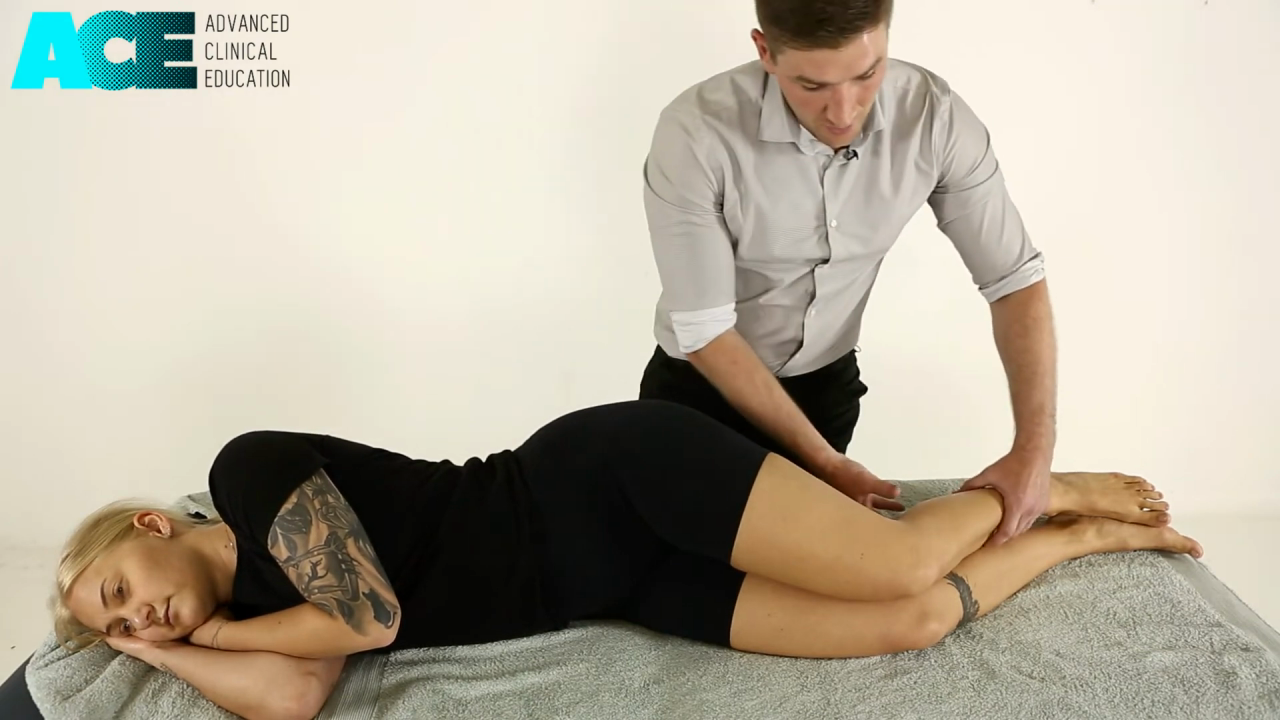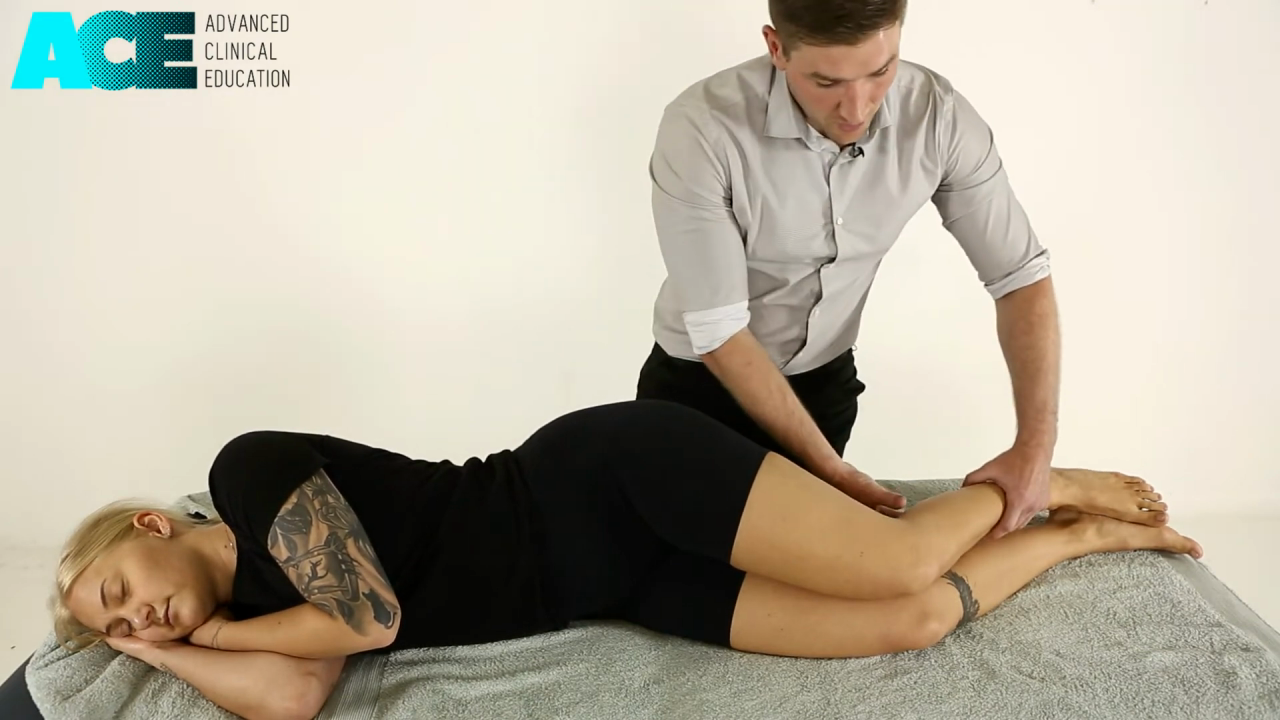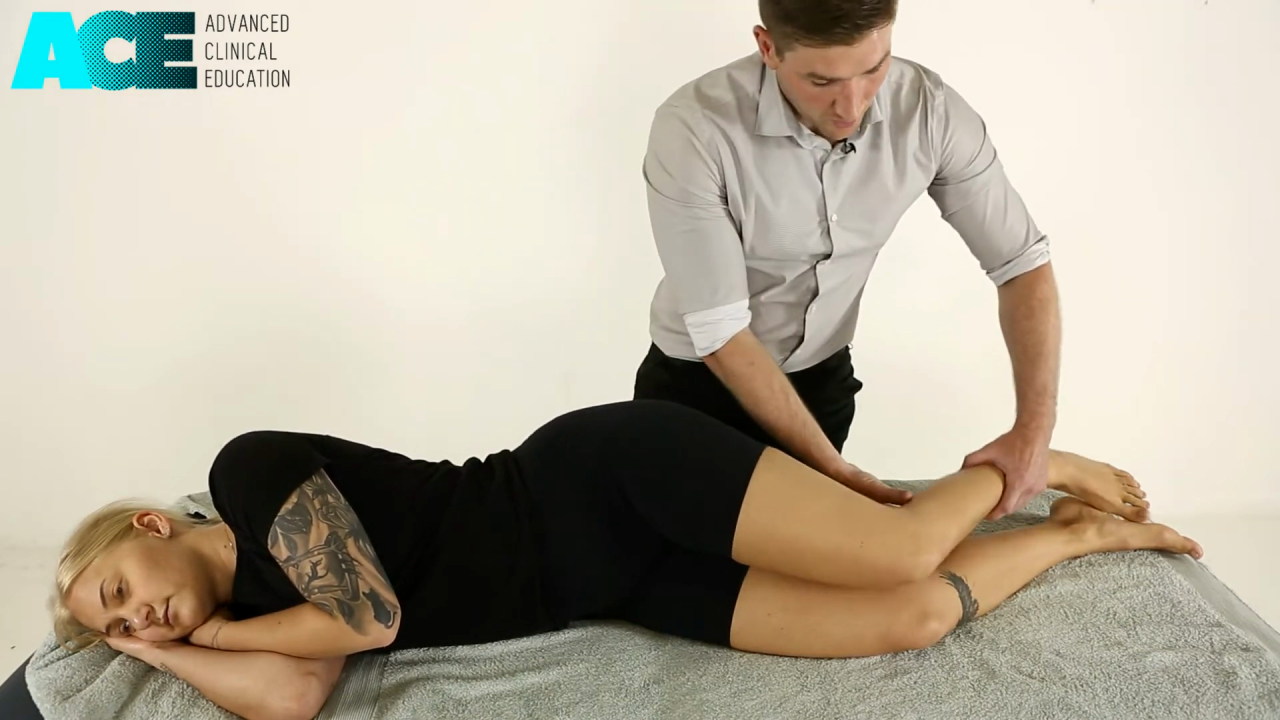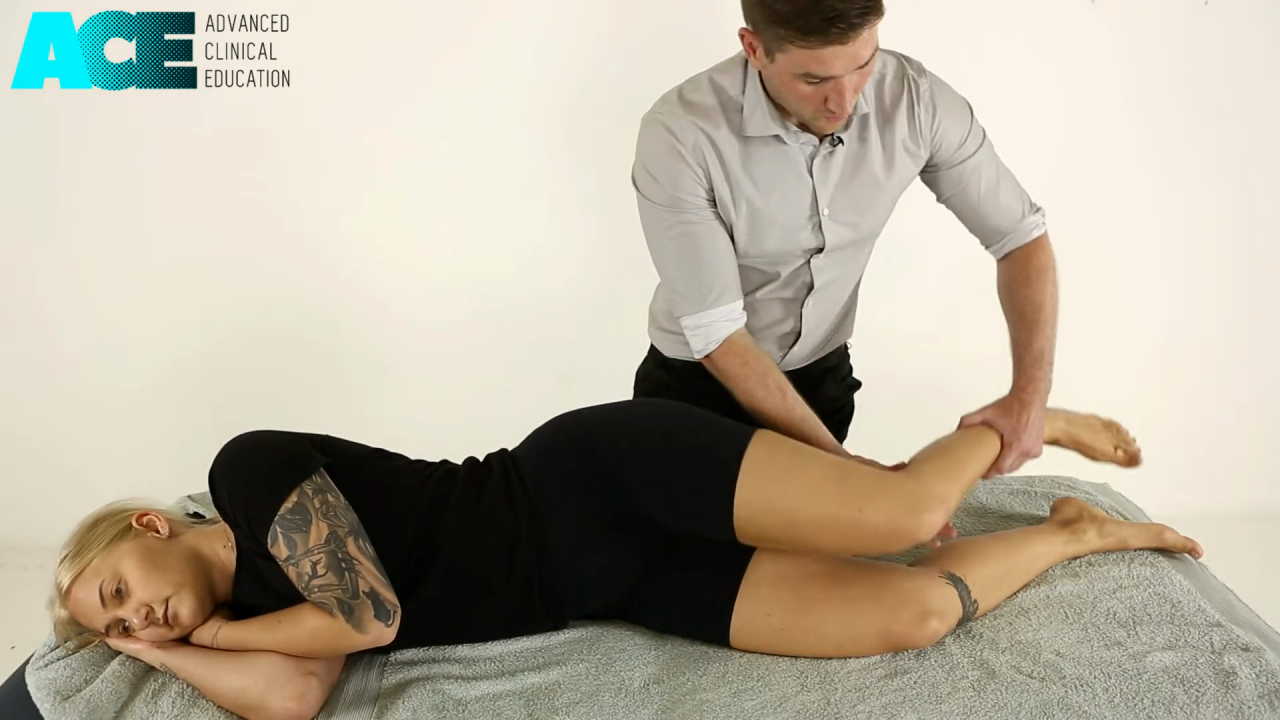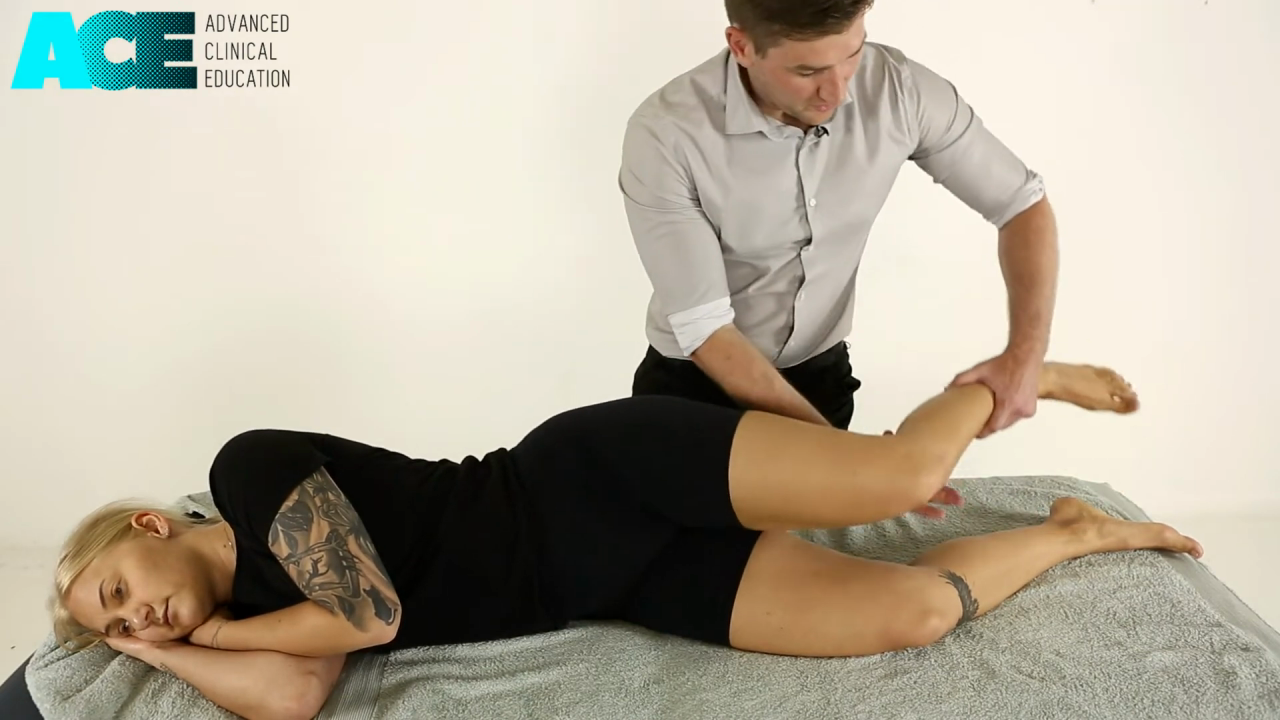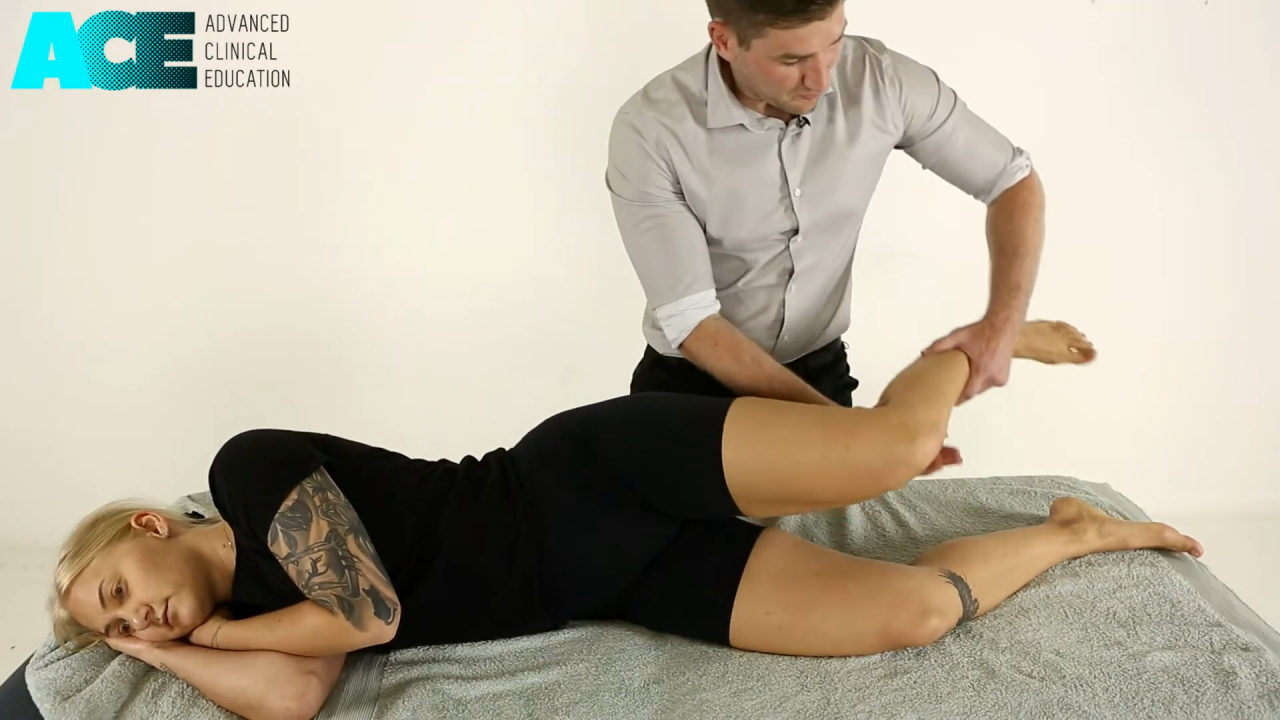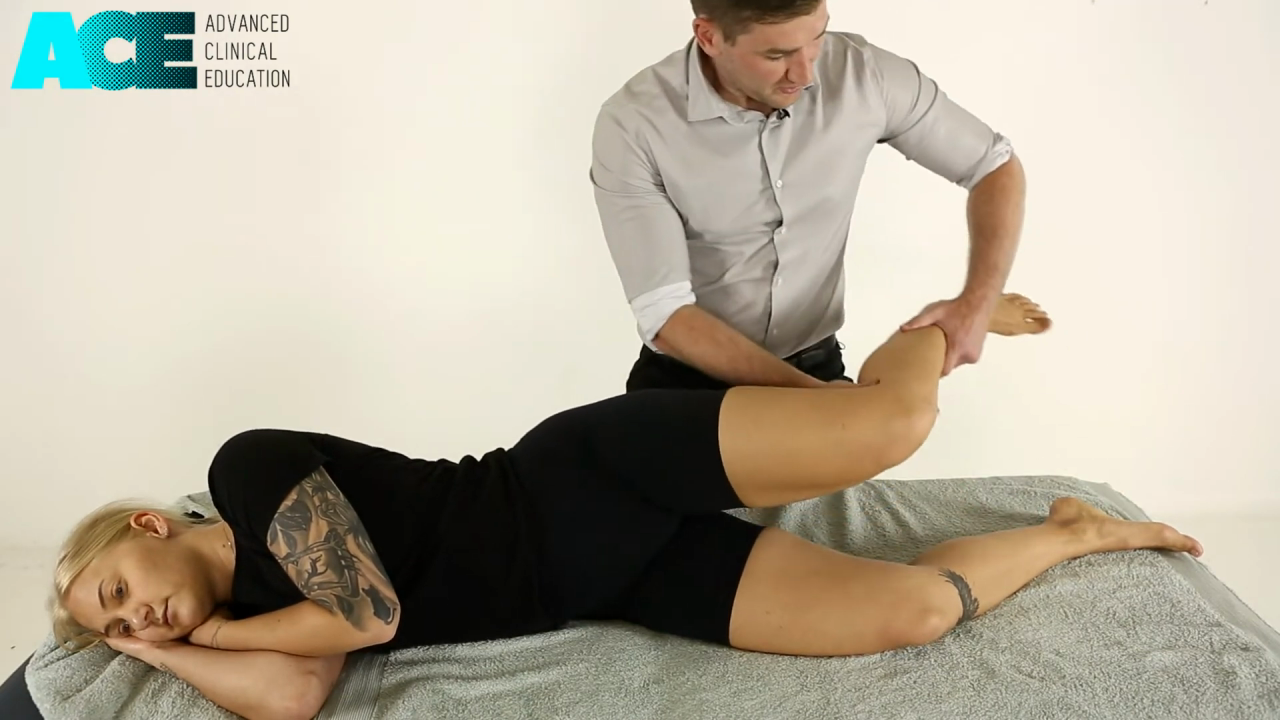
dt=0.2s
person 1, frame 1
left shoulder: (250, 471)
right shoulder: (261, 603)
left elbow: (373, 615)
left wrist: (205, 619)
left hip: (609, 477)
right hip: (620, 589)
left knee: (900, 570)
right knee: (912, 621)
left ankle: (1043, 486)
right ankle: (1074, 536)
person 1, frame 2
left shoulder: (249, 471)
right shoulder: (258, 603)
left elbow: (372, 616)
left wrist: (220, 624)
left hip: (606, 479)
right hip: (616, 588)
left knee: (900, 566)
right knee: (912, 622)
left ankle: (1035, 480)
right ankle: (1075, 536)
person 1, frame 3
left shoulder: (250, 471)
right shoulder: (260, 604)
left elbow: (372, 615)
left wrist: (214, 624)
left hip: (606, 478)
right hip: (616, 585)
left knee: (902, 550)
right knee: (913, 616)
left ankle: (1031, 460)
right ankle: (1077, 532)
person 1, frame 4
left shoulder: (249, 470)
right shoulder: (257, 610)
left elbow: (373, 616)
left wrist: (213, 628)
left hip: (602, 479)
right hip: (618, 588)
left knee: (900, 513)
right knee: (912, 614)
left ankle: (1023, 414)
right ankle: (1076, 531)
person 1, frame 5
left shoulder: (249, 468)
right shoulder: (257, 612)
left elbow: (372, 613)
left wrist: (210, 624)
left hip: (599, 475)
right hip: (620, 584)
left knee: (896, 475)
right knee: (914, 611)
right ankle: (1076, 533)
person 1, frame 6
left shoulder: (247, 470)
right shoulder: (255, 607)
left elbow: (371, 612)
left wrist: (211, 620)
left hip: (600, 477)
right hip: (615, 587)
left knee: (892, 447)
right knee: (911, 613)
left ankle: (974, 341)
right ankle: (1074, 531)
person 1, frame 7
left shoulder: (248, 468)
right shoulder: (253, 607)
left elbow: (371, 613)
left hip: (599, 479)
right hip: (616, 584)
left knee: (890, 424)
right knee: (913, 613)
left ankle: (937, 323)
right ankle: (1073, 531)
person 2, frame 1
left shoulder: (935, 117)
right shoulder: (695, 132)
left elbow: (1017, 280)
right elbow: (704, 333)
left wrist: (1034, 448)
right wrist: (825, 464)
left hip: (825, 385)
right hip: (700, 387)
person 2, frame 2
left shoulder: (939, 117)
right shoulder: (701, 130)
left elbow: (1022, 276)
right elbow: (719, 333)
left wrist: (1035, 445)
right wrist: (833, 473)
left hip: (824, 383)
right hip: (698, 386)
person 2, frame 3
left shoulder: (930, 110)
right shoulder: (692, 131)
left elbow: (1024, 263)
right elbow: (718, 333)
left wrist: (1034, 429)
right wrist: (837, 476)
left hip: (822, 381)
right hip: (696, 386)
person 2, frame 4
left shoulder: (915, 99)
right shoulder: (678, 136)
left elbow: (1023, 235)
right elbow: (716, 336)
left wrist: (1030, 394)
left hip: (822, 376)
right hip: (697, 384)
person 2, frame 5
left shoulder: (900, 88)
right shoulder: (664, 137)
left elbow: (1026, 203)
right elbow: (704, 331)
left wrist: (1025, 354)
left hip: (821, 375)
right hip: (695, 384)
person 2, frame 6
left shoulder: (883, 80)
right shoulder: (649, 133)
left elbow: (1016, 180)
right elbow: (688, 322)
left wrist: (1003, 324)
left hip: (821, 372)
right hip: (694, 383)
person 2, frame 7
left shoulder: (866, 74)
right shoulder: (633, 126)
left elbow: (998, 166)
right elbow: (664, 315)
left wrist: (977, 303)
left hip: (817, 366)
right hip: (687, 383)
